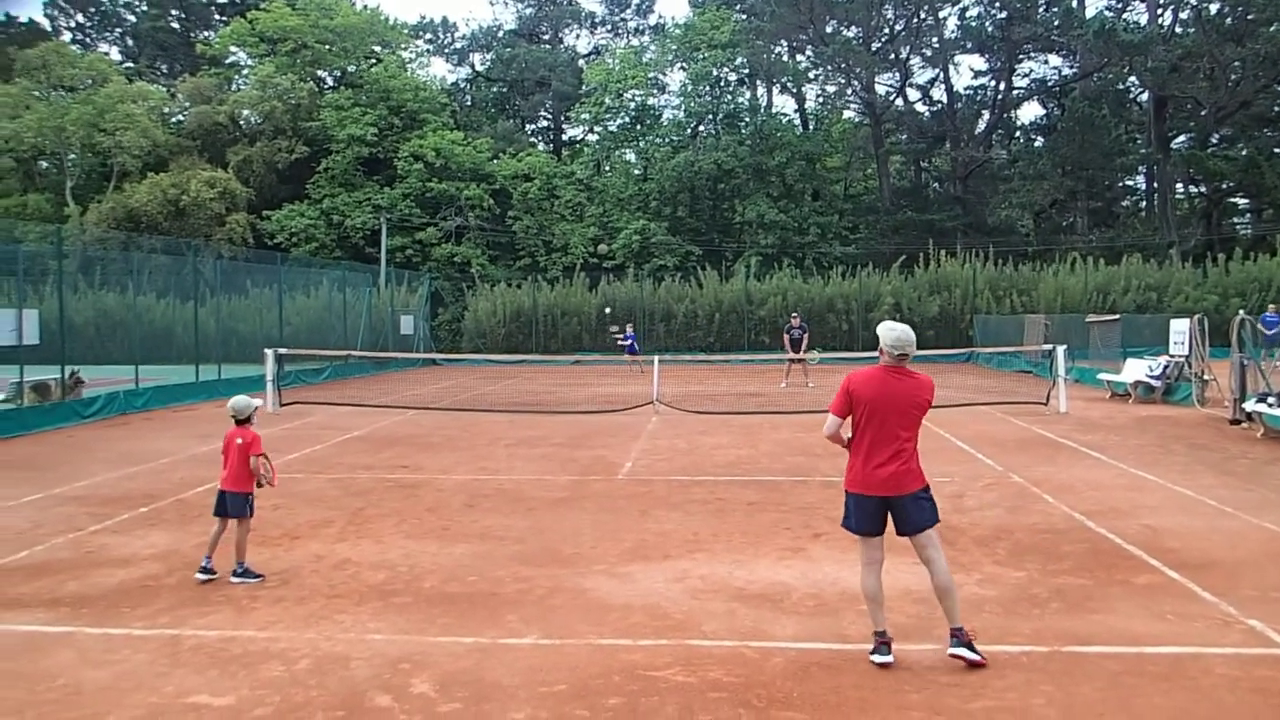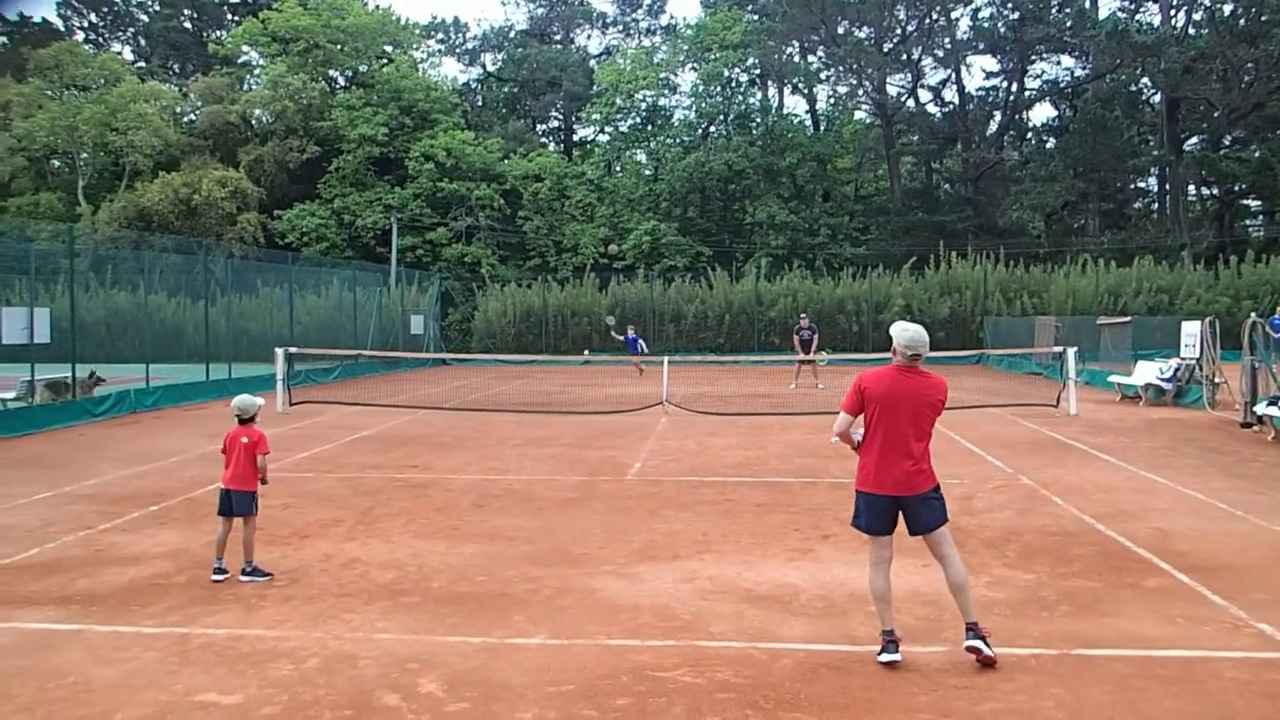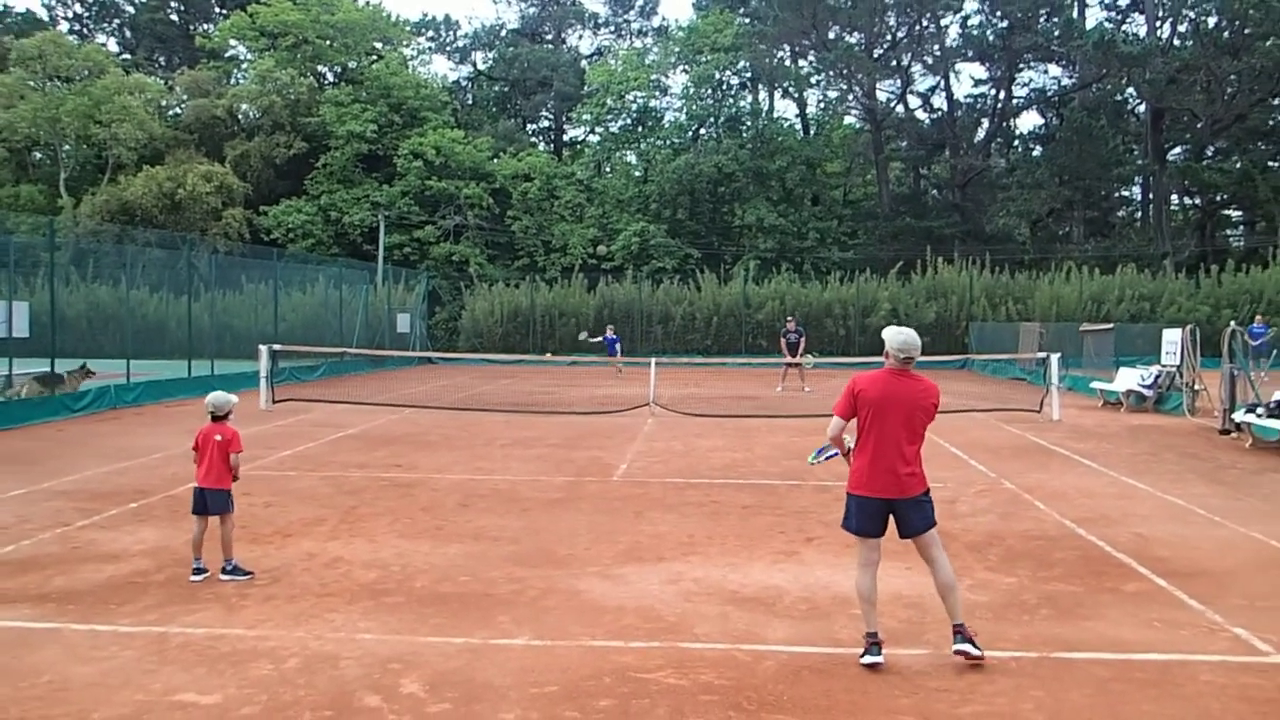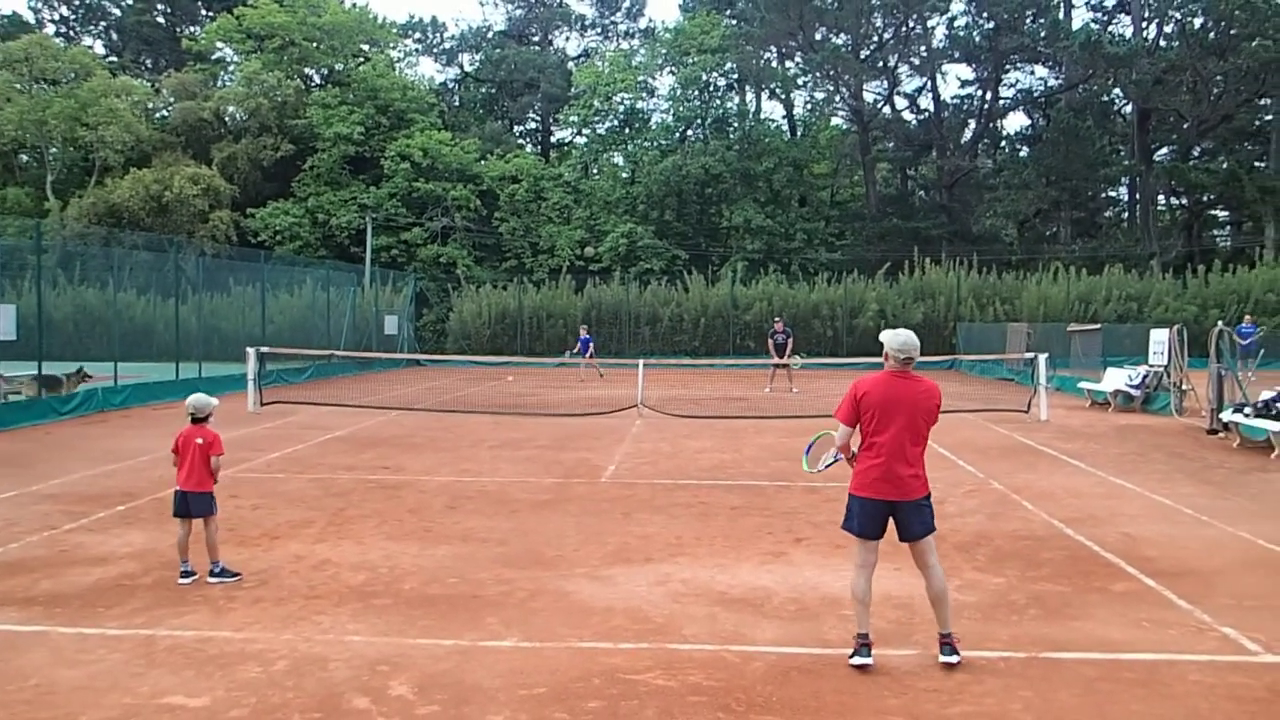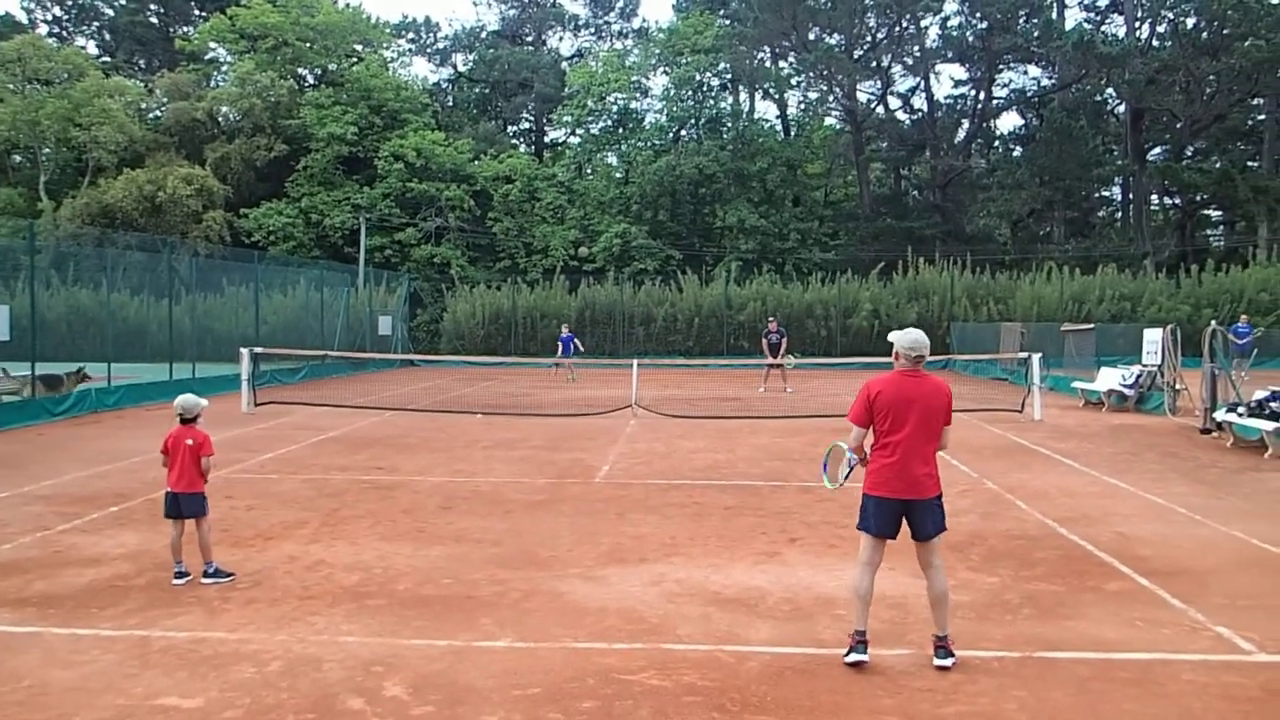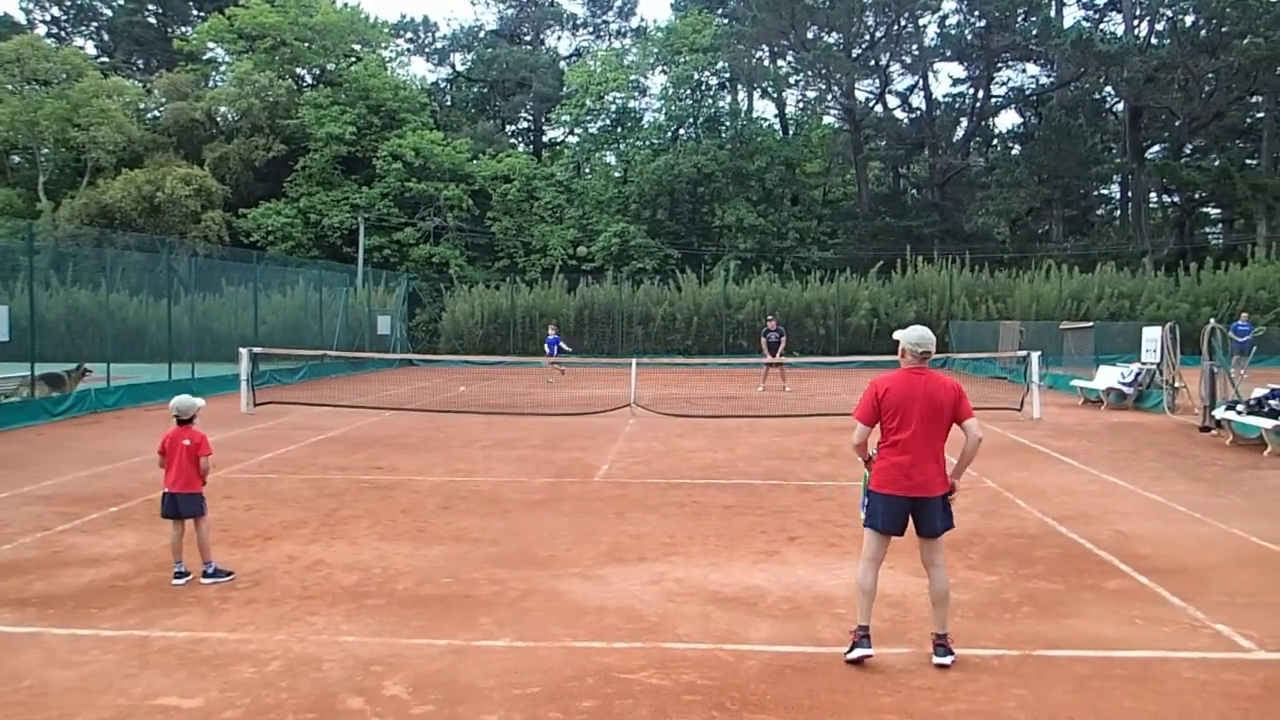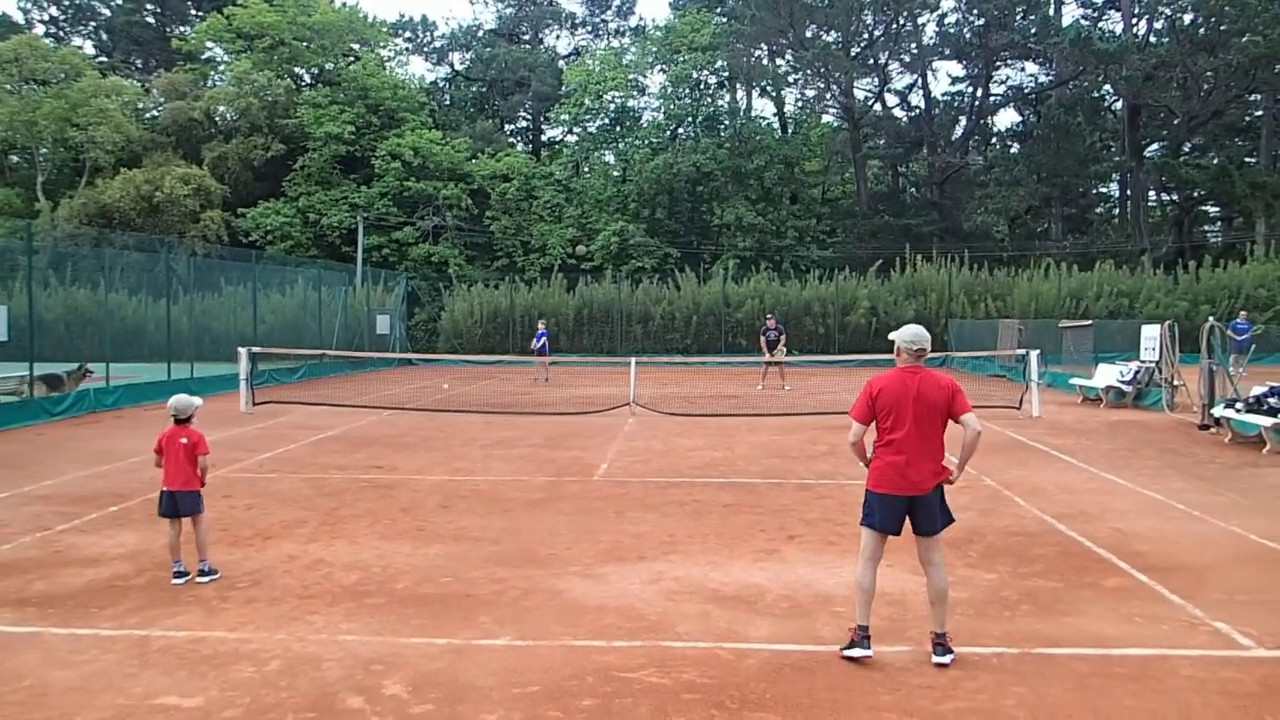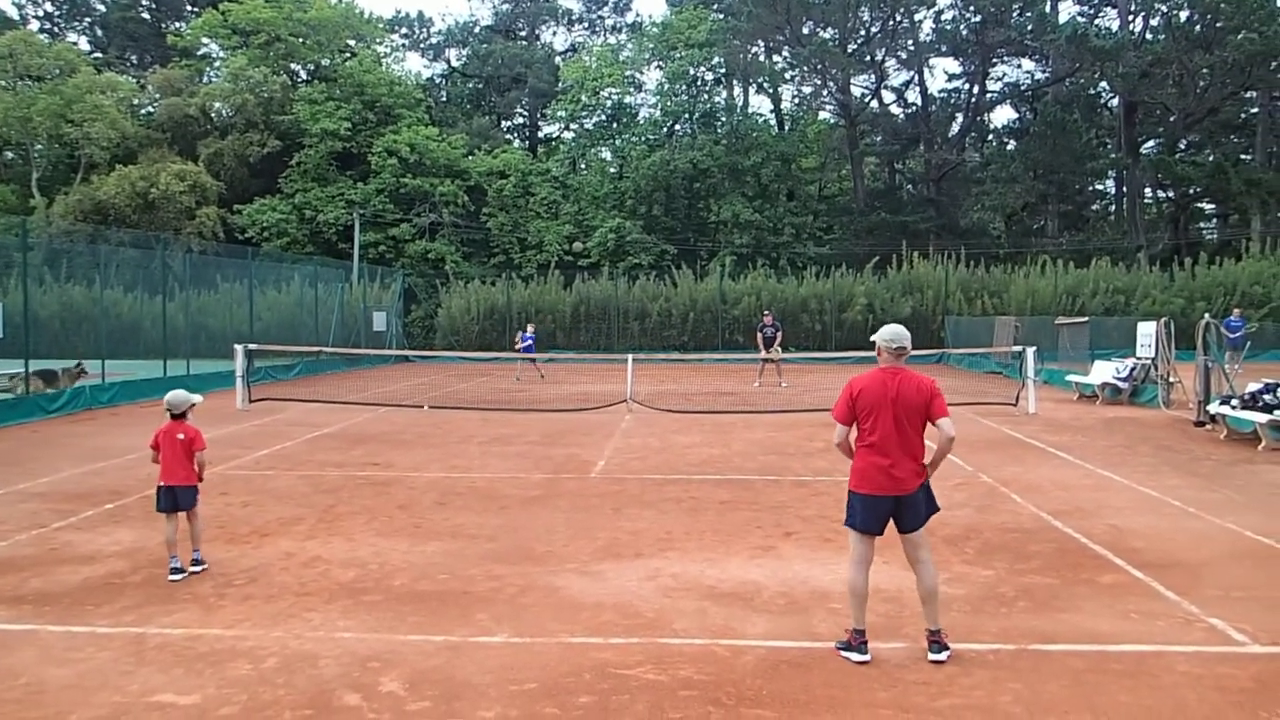
dt=0.2s
person 1, frame 1
left shoulder: (855, 381)
right shoulder: (924, 386)
left elbow: (830, 431)
left hip: (864, 485)
right hip: (908, 484)
left knee: (871, 563)
right knee: (934, 557)
left ankle: (881, 642)
right ankle: (958, 636)
person 1, frame 2
left shoulder: (867, 381)
right shoulder: (938, 387)
left elbow: (840, 429)
left wrist: (857, 443)
left hip: (875, 484)
right hip: (919, 484)
left knee: (879, 562)
right knee: (948, 555)
left ankle: (889, 641)
right ankle: (972, 631)
person 1, frame 3
left shoulder: (860, 384)
right shoulder: (930, 391)
left elbow: (833, 434)
left wrist: (846, 452)
left hip: (867, 486)
right hip: (910, 487)
left knee: (867, 564)
right knee: (936, 558)
left ankle: (872, 644)
right ankle: (960, 633)
person 1, frame 4
left shoulder: (862, 388)
right shoulder: (931, 391)
left elbow: (841, 441)
left wrist: (853, 458)
left hip: (869, 488)
right hip: (912, 489)
left knee: (863, 566)
right knee: (930, 565)
left ankle: (863, 645)
right ankle: (947, 642)
person 1, frame 5
left shoulder: (874, 388)
right shoulder: (942, 390)
left elbow: (855, 442)
right elbow: (942, 442)
left wrist: (866, 459)
left hip: (881, 488)
right hip: (925, 489)
left knee: (867, 564)
right knee: (933, 566)
left ankle: (859, 641)
right ankle: (942, 644)
person 1, frame 6
left shoulder: (881, 386)
right shoulder: (950, 388)
left elbow: (858, 439)
right elbow: (976, 435)
left wrist: (868, 462)
right wrist: (956, 475)
left hip: (888, 485)
right hip: (932, 487)
left knee: (870, 560)
right knee: (935, 564)
left ankle: (862, 636)
right ankle: (941, 642)
person 1, frame 7
left shoulder: (876, 385)
right shoulder: (946, 385)
left elbow: (855, 438)
right elbow: (974, 429)
left wrist: (868, 462)
right wrist: (958, 468)
left hip: (884, 484)
right hip: (928, 485)
left knee: (868, 559)
right knee: (933, 563)
left ankle: (861, 636)
right ankle: (940, 642)
person 1, frame 8
left shoulder: (856, 385)
right shoulder: (926, 387)
left elbow: (840, 440)
right elbow: (948, 435)
right wrist: (929, 469)
left hip: (867, 486)
right hip: (910, 485)
left knee: (859, 562)
right knee: (922, 561)
left ankle: (858, 640)
right ankle: (936, 639)
person 2, frame 1
left shoulder: (229, 435)
right shoulder: (253, 437)
right elbow: (254, 465)
left wrist: (257, 475)
right wrist: (260, 479)
left hip: (225, 486)
right hip: (241, 489)
left knee: (220, 526)
right knee: (243, 528)
left ankle: (205, 566)
right ankle: (239, 570)
person 2, frame 2
left shoulder: (230, 434)
right shoulder: (258, 436)
left elbow: (226, 460)
right elbow: (261, 464)
right wrist: (264, 477)
left hip: (228, 486)
right hip: (246, 488)
left knee: (225, 526)
right knee: (249, 527)
left ankle: (218, 567)
right ankle: (248, 568)
person 2, frame 3
left shoulder: (202, 431)
right shoulder: (231, 433)
left elbow: (196, 459)
right elbow: (234, 462)
right wrist: (236, 474)
left hip: (201, 484)
right hip: (221, 486)
left knee: (200, 525)
right knee: (227, 525)
left ankle: (197, 567)
right ankle: (228, 567)
person 2, frame 4
left shoulder: (182, 434)
right shoulder: (212, 436)
left elbow: (175, 462)
right elbow: (215, 465)
right wrist: (215, 477)
left hip: (183, 487)
right hip: (202, 489)
left knee: (184, 528)
right knee: (211, 527)
left ankle: (185, 570)
right ankle: (216, 569)
person 2, frame 5
left shoulder: (171, 435)
right shoulder: (202, 437)
left elbow: (165, 462)
right elbow: (205, 466)
right wrist: (205, 477)
left hip: (174, 488)
right hip: (194, 489)
left knee: (177, 529)
right knee: (203, 528)
left ankle: (179, 571)
right ankle: (209, 570)
person 2, frame 6
left shoulder: (168, 436)
right shoulder: (199, 437)
left elbow: (161, 463)
right elbow: (205, 465)
right wrist: (203, 478)
left hip: (172, 489)
right hip: (192, 489)
left knee: (176, 529)
right knee: (202, 528)
left ankle: (179, 570)
right ankle: (208, 570)
person 2, frame 7
left shoulder: (165, 435)
right shoulder: (197, 436)
left elbow: (158, 463)
right elbow: (203, 464)
right wrist: (203, 479)
left hip: (169, 488)
right hip: (190, 488)
left knee: (174, 528)
right knee: (199, 526)
left ankle: (178, 570)
right ankle: (203, 568)
person 2, frame 8
left shoulder: (161, 431)
right shoulder: (193, 432)
left elbow: (154, 458)
right elbow: (200, 460)
right wrist: (201, 474)
left hip: (166, 482)
right hip: (187, 482)
left knee: (171, 522)
right knee: (193, 518)
left ankle: (175, 566)
right ankle: (196, 559)
